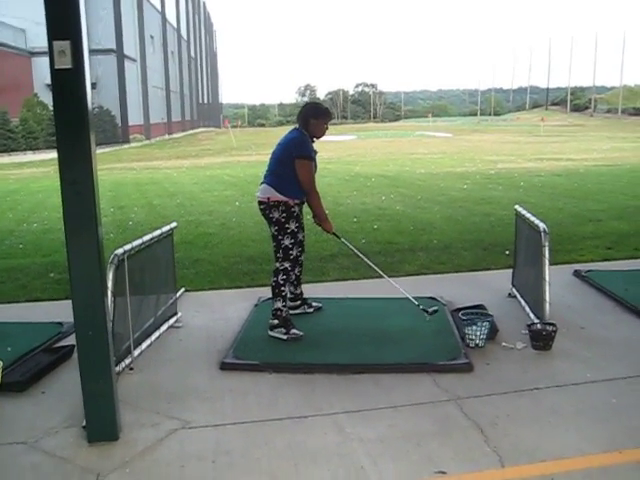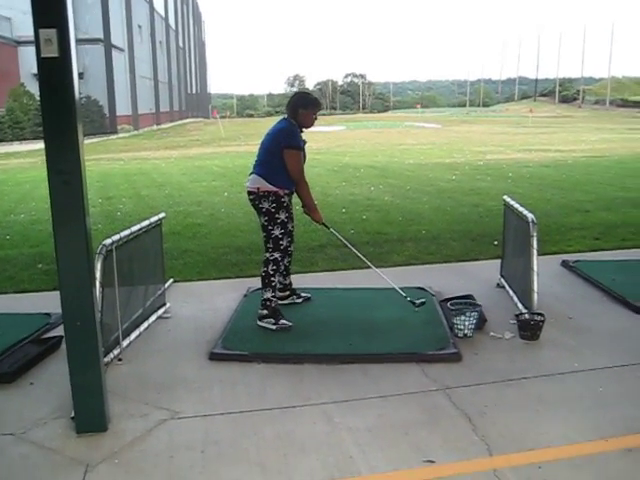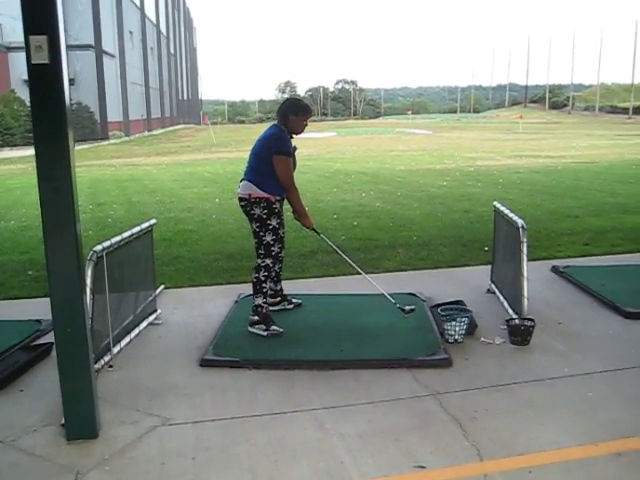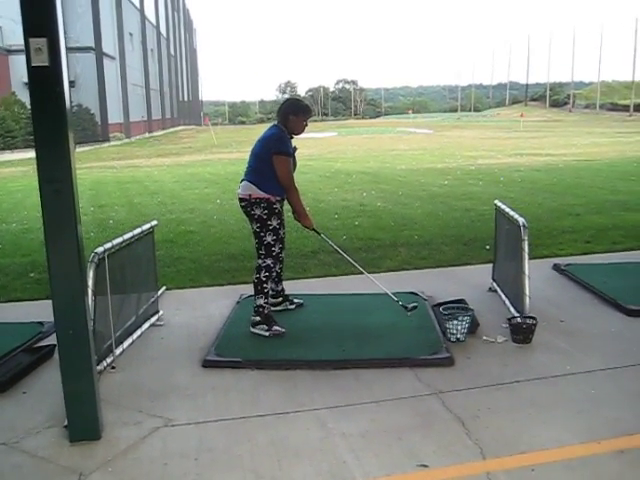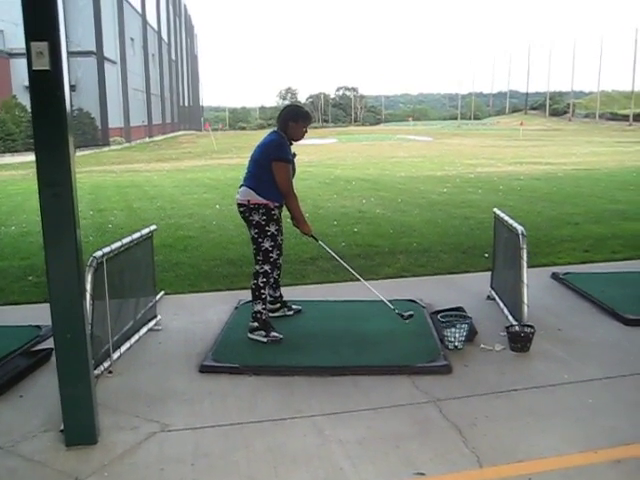
dt=0.2s
person 1, frame 1
left shoulder: (298, 138)
right shoulder: (301, 143)
left elbow: (301, 186)
right elbow: (309, 188)
left wrist: (316, 214)
right wrist: (323, 218)
left hip: (285, 202)
right hip: (278, 203)
left knee: (296, 252)
right knee: (286, 258)
left ankle: (295, 300)
right ankle: (278, 320)
person 1, frame 2
left shoulder: (287, 128)
right shoulder: (289, 133)
left elbow: (291, 176)
right elbow: (298, 178)
left wrist: (305, 203)
right wrist: (312, 208)
left hip: (274, 192)
right hip: (267, 193)
left knee: (285, 242)
right knee: (275, 248)
left ankle: (284, 290)
right ankle: (267, 310)
person 1, frame 3
left shoulder: (278, 135)
right shoulder: (279, 139)
left elbow: (282, 182)
right elbow: (288, 183)
left wrist: (296, 210)
right wrist: (303, 214)
left hip: (266, 199)
right hip: (258, 200)
left knee: (276, 248)
right knee: (267, 254)
left ankle: (275, 297)
right ankle: (258, 316)
person 1, frame 4
left shoulder: (278, 135)
right shoulder: (279, 140)
left elbow: (282, 182)
right elbow: (288, 184)
left wrist: (296, 210)
right wrist: (303, 214)
left hip: (266, 199)
right hip: (259, 200)
left knee: (276, 249)
right knee: (268, 254)
left ankle: (277, 297)
right ankle: (260, 317)
person 1, frame 5
left shoulder: (277, 142)
right shoulder: (279, 146)
left elbow: (281, 189)
right elbow: (287, 190)
left wrist: (295, 216)
right wrist: (301, 221)
left hip: (264, 205)
right hip: (257, 206)
left knee: (274, 255)
right knee: (265, 261)
left ankle: (275, 303)
right ankle: (258, 323)
